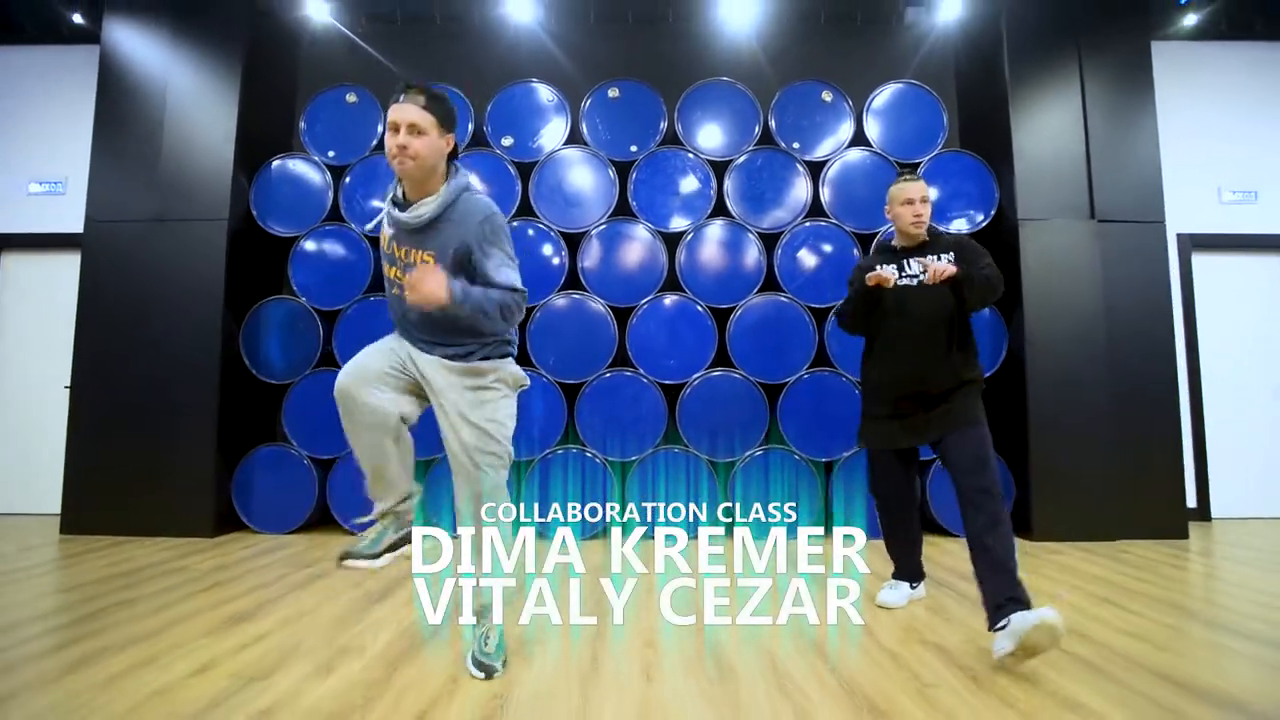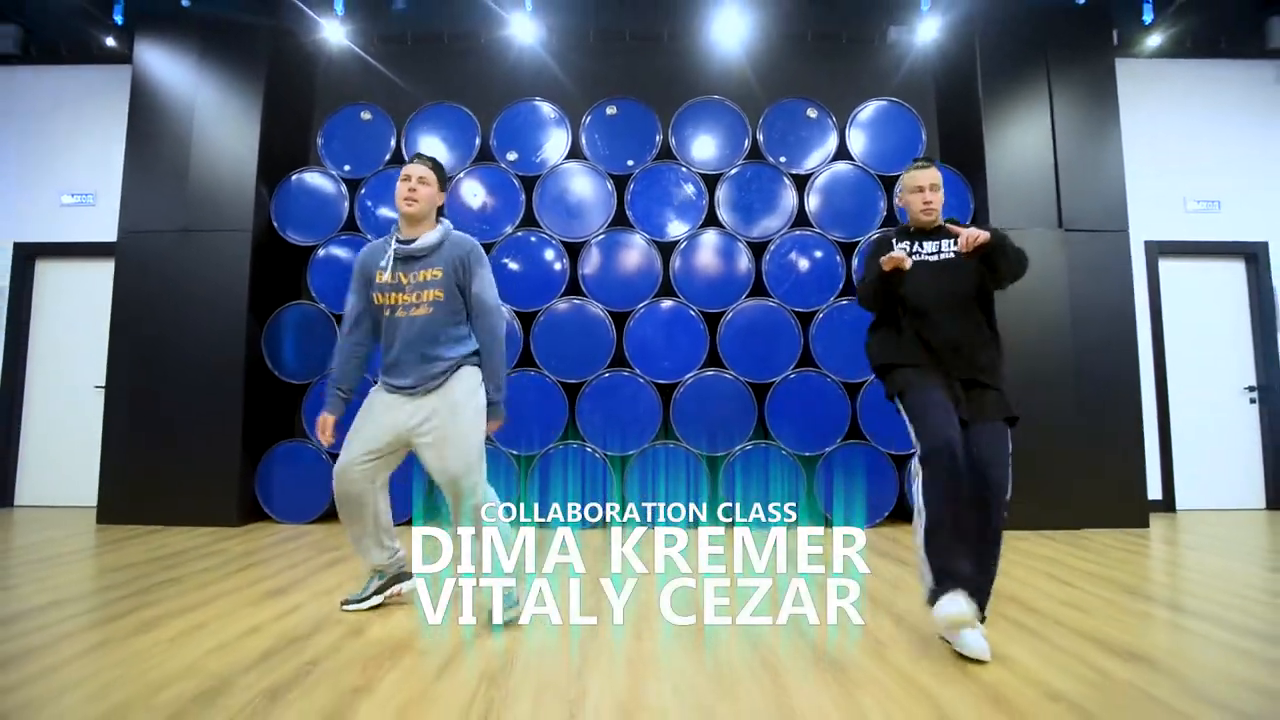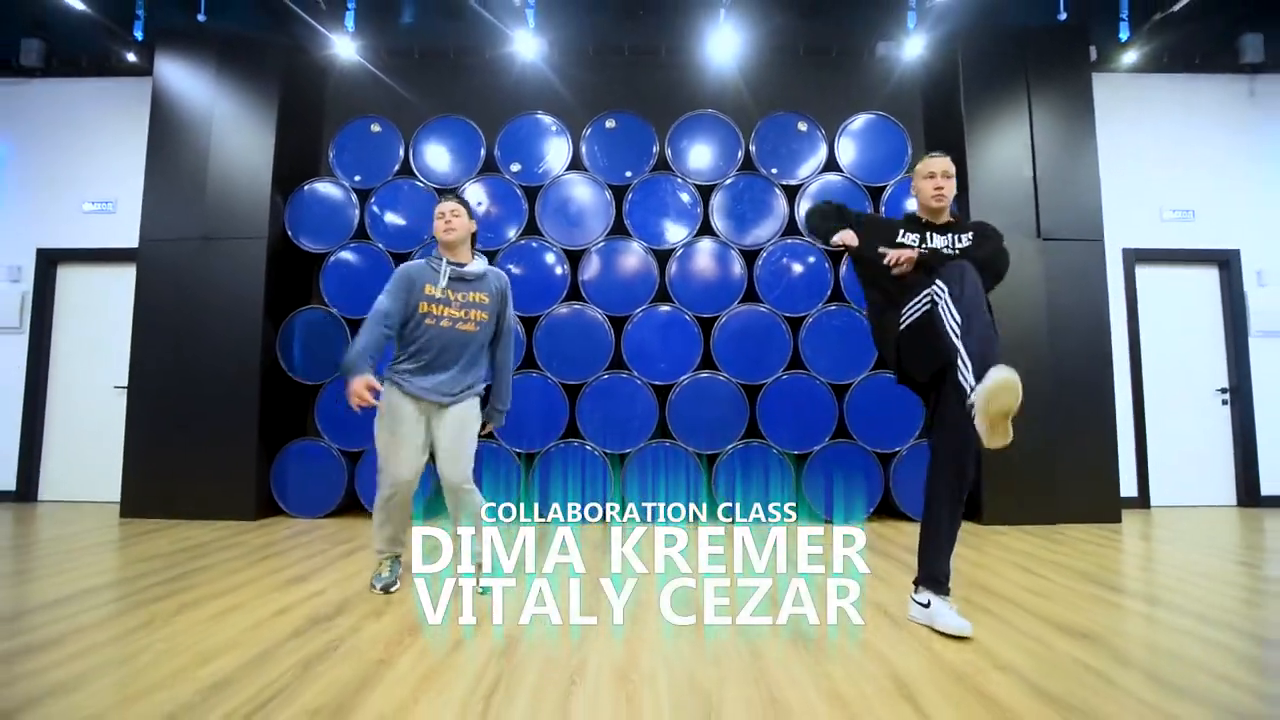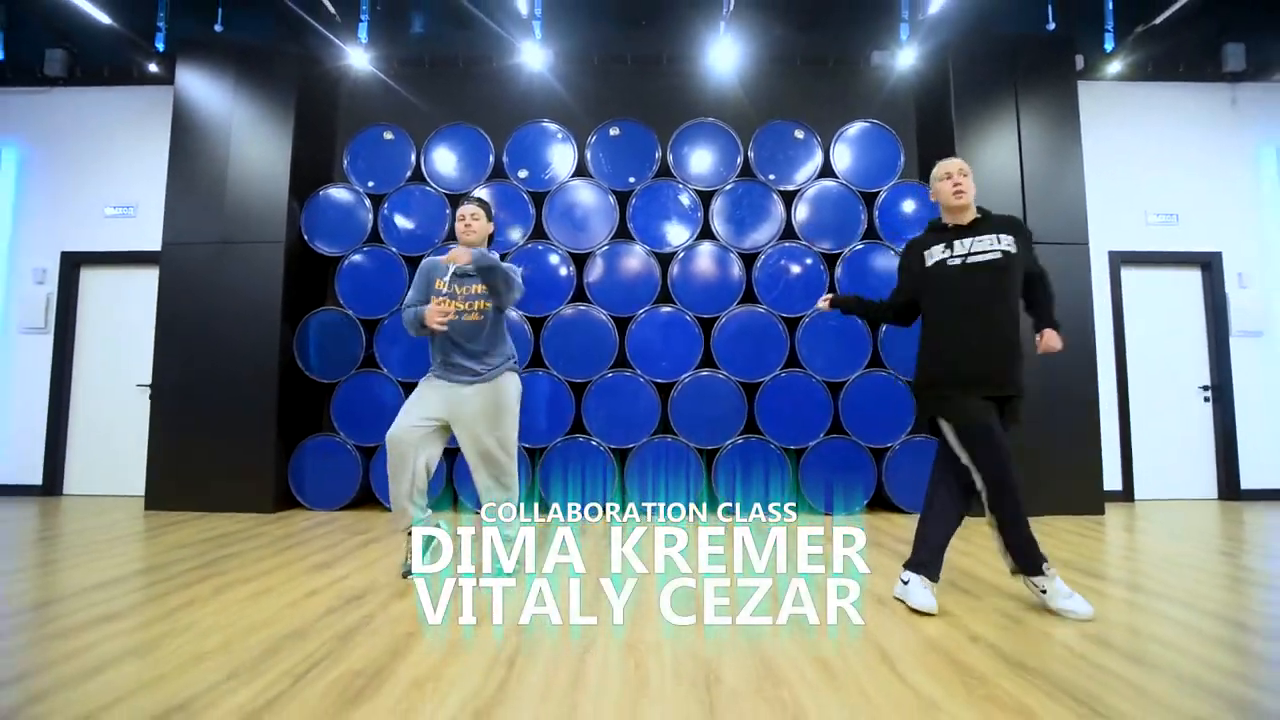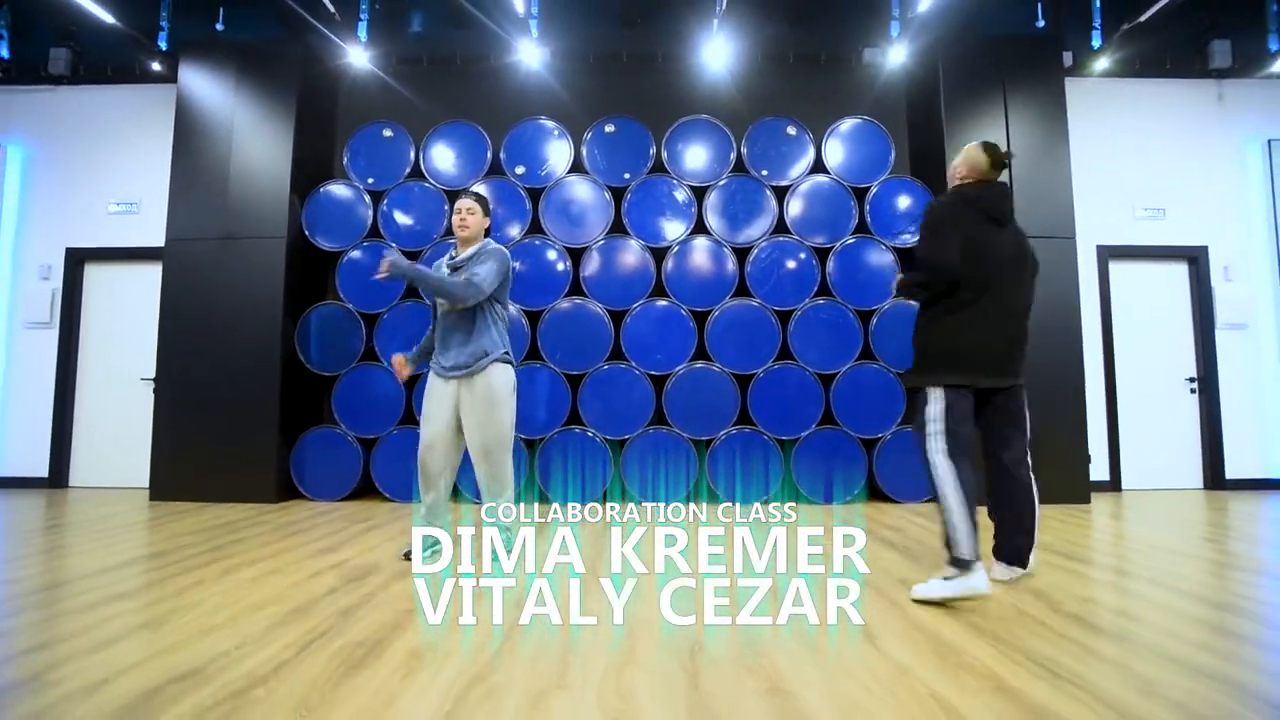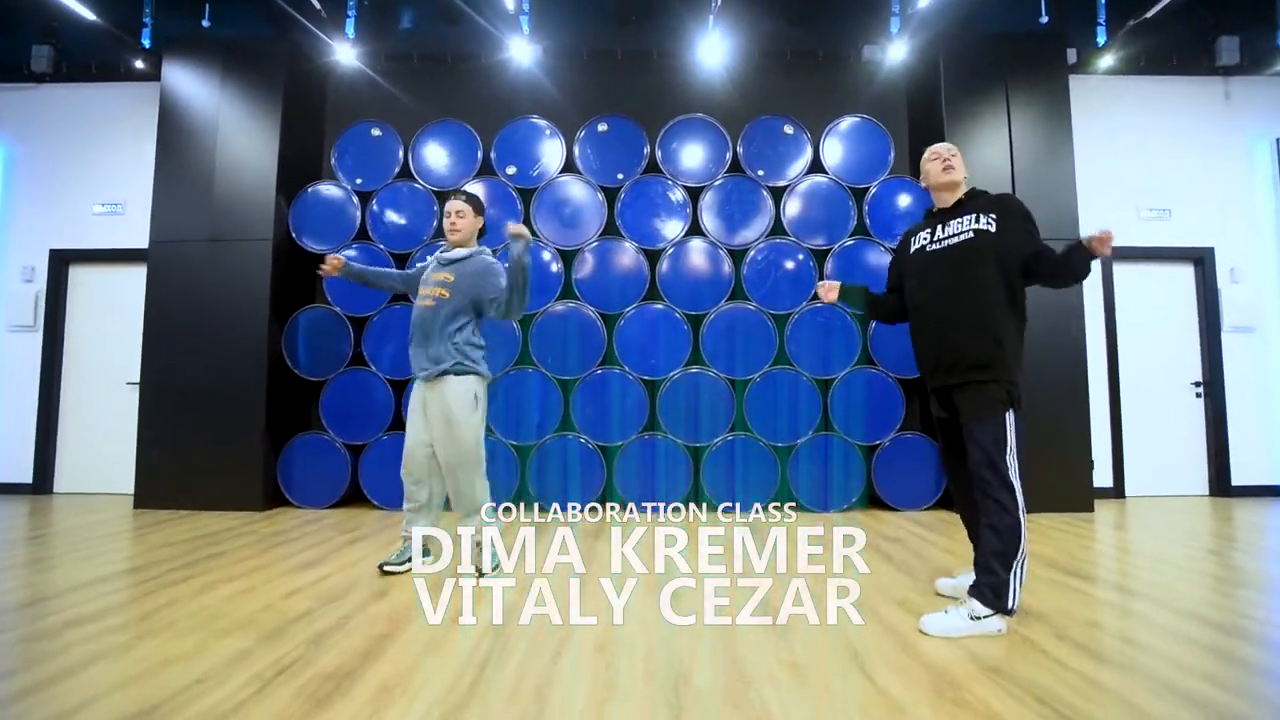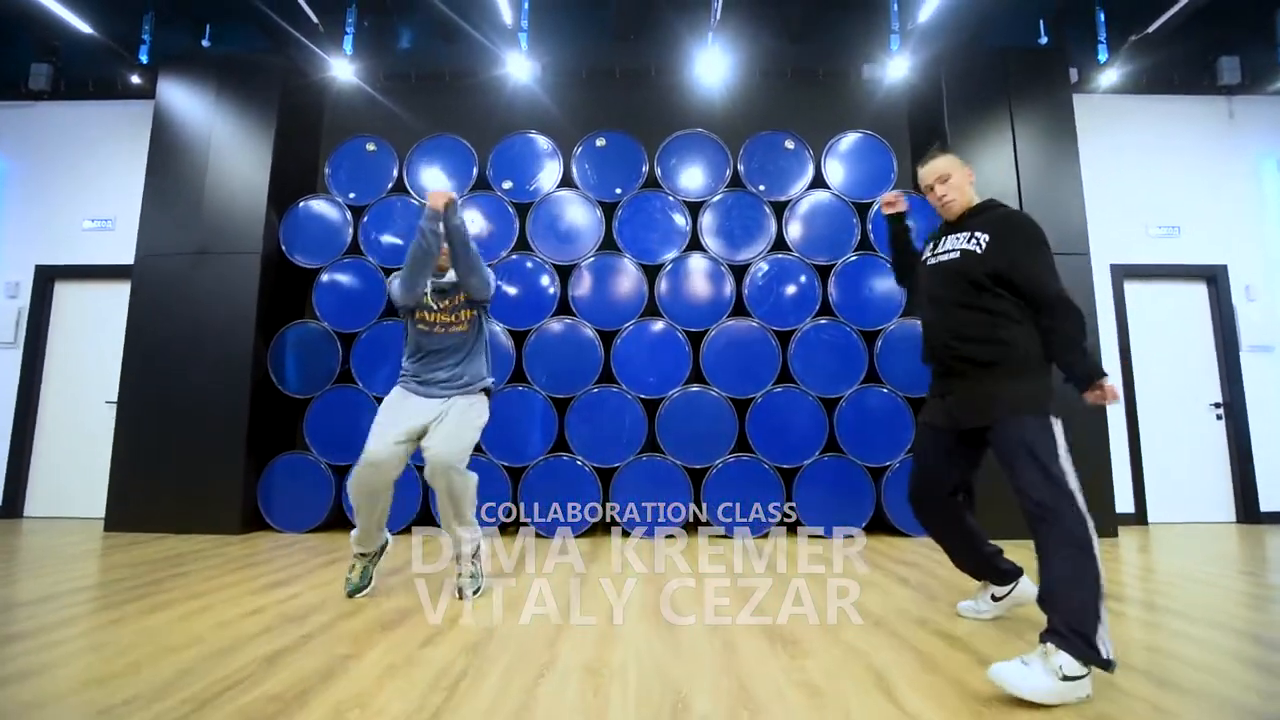
dt=0.5s
person 1, frame 1
left shoulder: (957, 249)
right shoulder: (872, 262)
left elbow: (991, 287)
right elbow: (852, 323)
left wrist: (955, 275)
right wrist: (868, 289)
left hip: (953, 395)
right hip: (889, 403)
left knee: (982, 493)
right knee: (893, 496)
left ankle: (1008, 617)
right ankle: (908, 576)
person 1, frame 2
left shoulder: (970, 240)
right shoulder: (887, 244)
left elbow: (1013, 267)
right elbow: (870, 300)
left wrist: (989, 242)
right wrist: (886, 273)
left hip: (977, 376)
right hip: (913, 368)
left knee: (990, 491)
right knee: (940, 448)
left ankle: (966, 614)
right ankle: (948, 590)
person 1, frame 3
left shoulder: (977, 234)
right shoulder: (885, 232)
left elbow: (994, 267)
right elbow: (820, 214)
left wrist: (923, 259)
right wrist: (841, 233)
left hip: (956, 362)
right hip: (910, 340)
left knee: (953, 473)
right knee: (957, 278)
left ankle: (929, 593)
right ankle: (985, 387)
person 1, frame 4
left shoulder: (1012, 230)
right shoulder: (921, 250)
left elbow: (1034, 280)
right elbow: (899, 310)
left wrist: (1047, 322)
right wrist: (845, 303)
left hip: (997, 379)
right hip: (952, 383)
left knee: (956, 478)
right knee: (994, 475)
left ankle: (917, 573)
right ankle: (1037, 574)
person 1, frame 5
left shoulder: (943, 213)
right shoulder: (1008, 224)
left elbow: (934, 277)
right elbow: (1027, 277)
left wrist: (907, 284)
left hip: (944, 358)
right hip: (1001, 356)
left knee: (946, 450)
right knee: (1008, 457)
left ankle: (965, 565)
right ankle: (1015, 556)
person 1, frame 6
left shoulder: (1003, 211)
right shoulder: (913, 239)
left elbow: (1041, 267)
right elbow: (893, 308)
left wrist: (1082, 253)
right wrist: (845, 293)
left hip: (990, 371)
right hip: (942, 377)
left knee: (994, 478)
right knee: (963, 478)
left ankle: (991, 603)
right ankle: (990, 574)
person 1, frame 7
left shoulder: (1010, 227)
right shoulder: (938, 241)
left elbow: (1051, 302)
right elbow: (912, 280)
left wrist: (1086, 373)
right wrist: (896, 225)
left hip: (1013, 382)
right hip: (951, 390)
left knee: (1046, 492)
right knee: (929, 495)
left ankle: (1071, 654)
right ankle: (1005, 581)
person 2, frame 1
left shoulder: (477, 214)
right shoulder: (395, 200)
left elbow: (510, 304)
left wrist: (453, 294)
left hip: (477, 367)
right hip: (409, 347)
left knee: (481, 496)
right knee: (356, 383)
left ankle: (485, 620)
right ankle: (397, 510)
person 2, frame 2
left shoulder: (463, 250)
right shoulder: (371, 258)
left elbow: (489, 325)
right elbow: (355, 329)
left wrist: (491, 396)
right wrist: (334, 398)
left hip: (454, 383)
right hip: (392, 392)
left knee: (462, 482)
right knee: (351, 477)
right ankle: (386, 570)
person 2, frame 3
left shoulder: (497, 281)
right shoulder: (411, 274)
left elbow: (502, 347)
right elbow: (381, 320)
left wrist: (497, 407)
right wrist: (359, 366)
left hip: (462, 399)
right hip: (403, 394)
left knee: (457, 481)
right knee: (397, 479)
right ankle: (389, 558)
person 2, frame 4
left shoulder: (501, 268)
right shoulder: (431, 266)
left elbow: (511, 292)
right elbow: (412, 307)
left wrist: (478, 259)
right wrist: (423, 315)
left hip: (493, 382)
right hip: (441, 380)
left knee: (495, 466)
right knee: (402, 439)
right ankle: (419, 528)
person 2, frame 5
left shoulder: (494, 255)
right shoulder: (438, 268)
left elbow: (466, 292)
left wrist: (404, 269)
right wrist: (413, 358)
left hip: (487, 372)
right hip: (442, 374)
left knee: (491, 456)
right knee: (433, 454)
left ankle: (501, 538)
right ankle: (432, 535)
person 2, frame 6
left shoulder: (484, 267)
right shoulder: (432, 265)
left elbow: (510, 309)
right elbow: (401, 280)
left wrist: (520, 252)
right wrist: (349, 268)
left hip: (460, 377)
right hip: (427, 378)
left knee: (459, 464)
right knee: (416, 460)
left ankle: (483, 541)
right ankle: (417, 541)
person 2, frame 7
left shoulder: (477, 281)
right shoulder: (407, 283)
left elbow: (477, 281)
right elbow: (407, 290)
left wrist: (452, 215)
right wrist: (429, 217)
left hip: (464, 397)
right hip: (411, 393)
left knee: (446, 462)
right knee: (375, 461)
left ankle: (467, 551)
right ankle: (368, 546)
